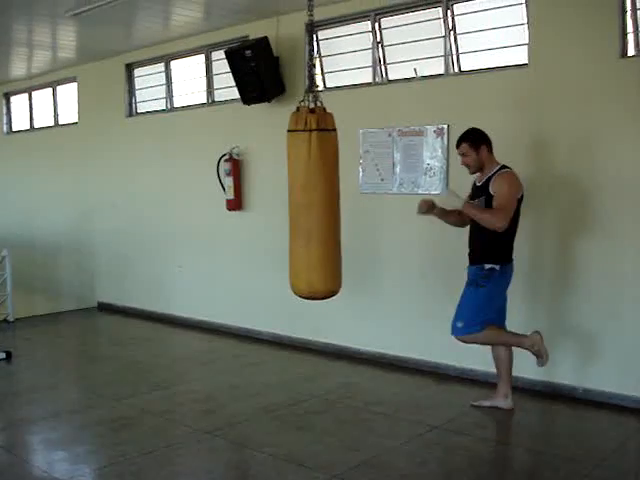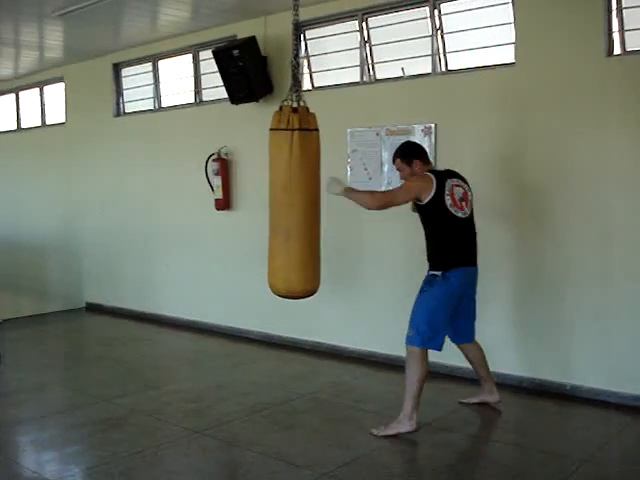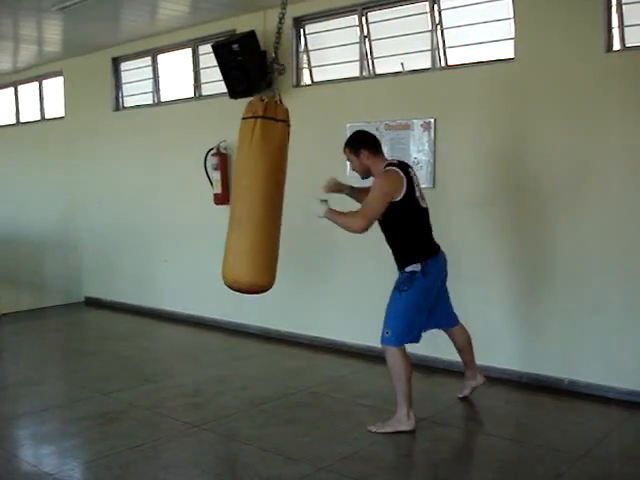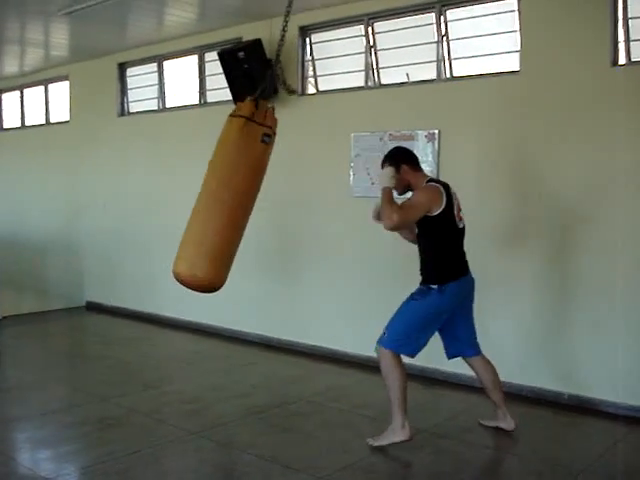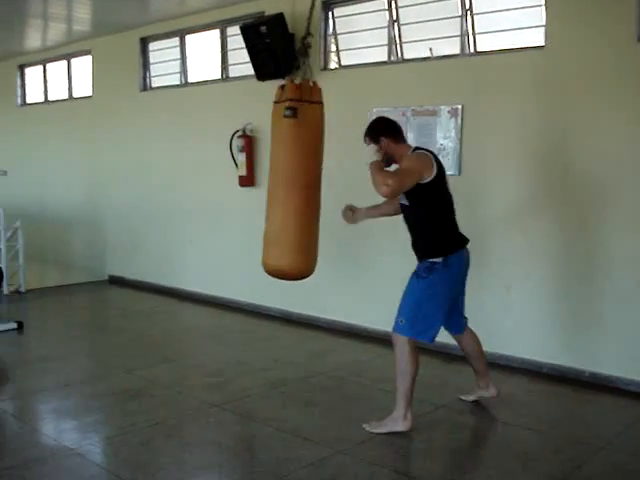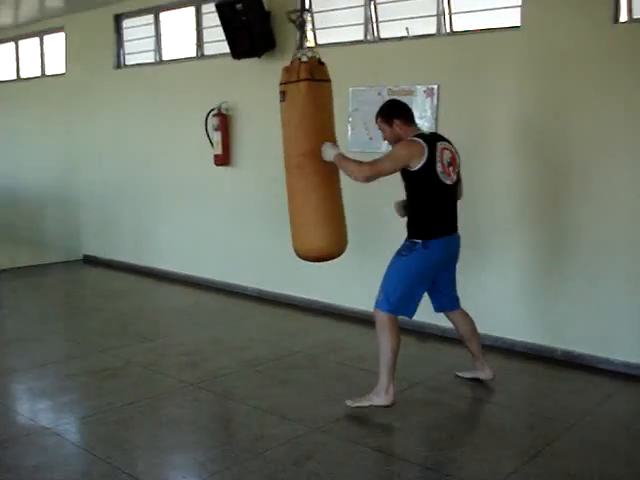
dt=0.5s
person 1, frame 1
left shoulder: (505, 179)
right shoulder: (480, 181)
left elbow: (499, 222)
right elbow: (462, 220)
left wrist: (464, 203)
right wrist: (437, 210)
left hip: (492, 268)
right hip: (480, 267)
left knee: (464, 330)
right knee: (491, 329)
left ankle: (528, 341)
right ankle: (504, 394)
person 1, frame 2
left shoulder: (422, 182)
right shoulder: (458, 180)
left elbow: (377, 201)
left wrist: (343, 189)
left hip: (445, 275)
right hip: (467, 271)
left knee: (416, 343)
right knee: (462, 336)
left ankle: (406, 418)
right ankle: (489, 390)
person 1, frame 3
left shoulder: (389, 178)
right shoulder: (393, 173)
left elbow: (359, 223)
right elbow: (369, 199)
left wrist: (328, 213)
right wrist: (341, 188)
left hip: (418, 270)
right hip: (432, 260)
left knee: (391, 341)
right knee: (448, 322)
left ankle: (405, 417)
right ankle: (472, 374)
person 1, frame 4
left shoulder: (430, 193)
right shoulder: (441, 192)
left elbow: (393, 221)
right elbow: (416, 235)
left wrist: (386, 188)
right wrist: (385, 216)
left hip: (440, 289)
right hip: (460, 283)
left knee: (387, 349)
right knee: (471, 353)
left ankle: (399, 425)
right ankle: (503, 416)
person 1, frame 5
left shoulder: (419, 159)
right shoulder: (410, 165)
left elbow: (388, 188)
right elbow: (398, 202)
left wrist: (375, 162)
right wrist: (362, 214)
left hip: (439, 262)
right hip: (451, 257)
left knee: (403, 335)
right knee: (458, 326)
left ankle: (401, 416)
right ankle: (485, 384)
person 1, frame 6
left shoulder: (411, 147)
right shoulder: (444, 144)
left elbow: (366, 172)
left wrist: (336, 155)
left hip: (425, 244)
right hip: (448, 239)
left knee: (384, 312)
right knee: (450, 307)
left ankle: (383, 390)
right ankle: (480, 367)
